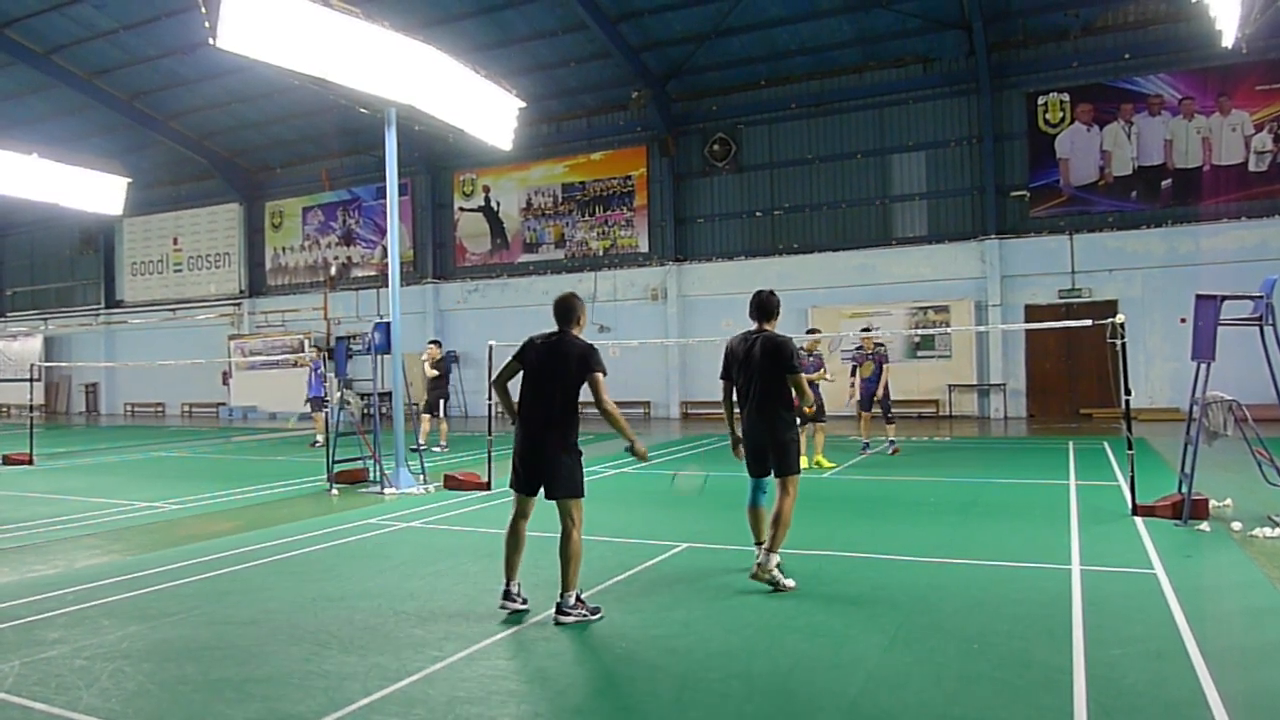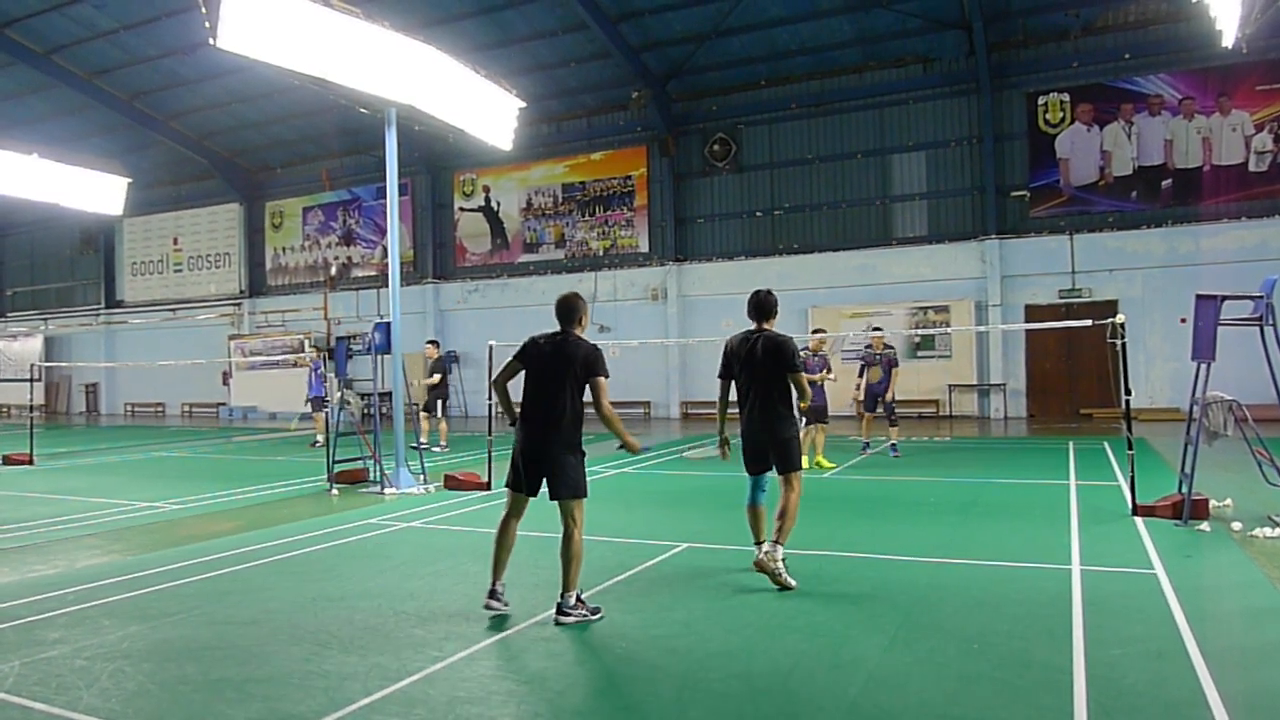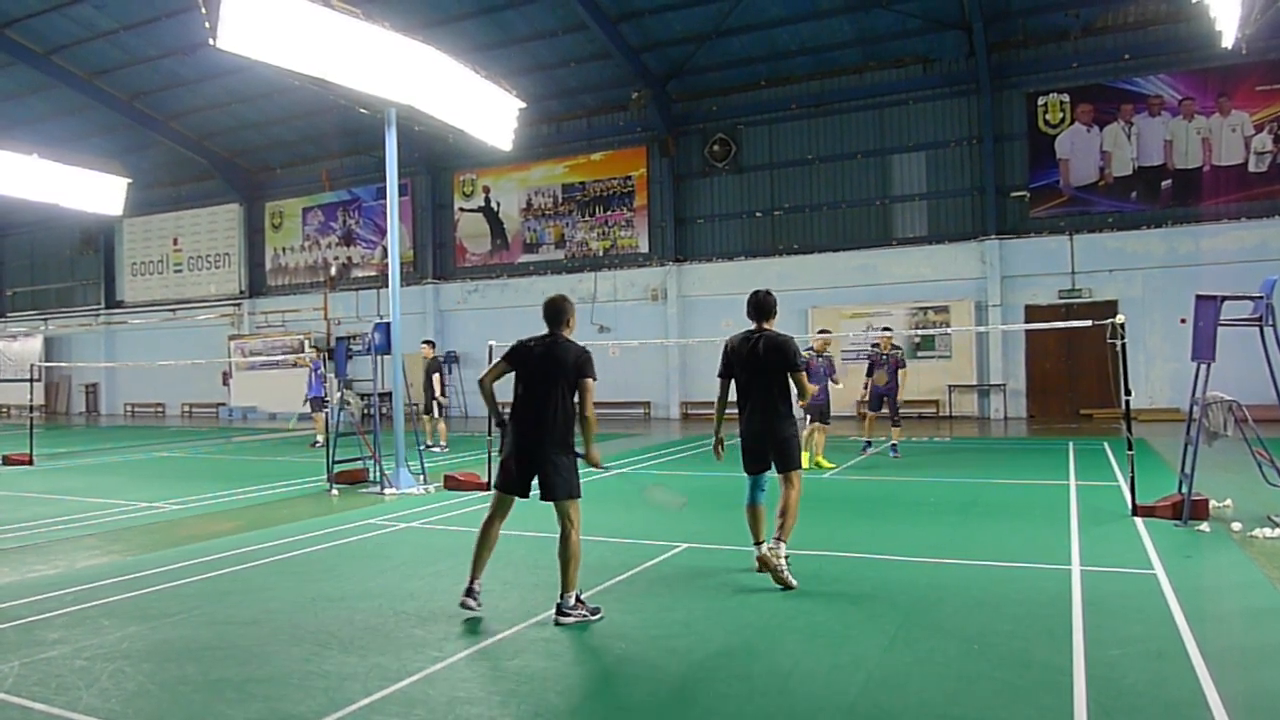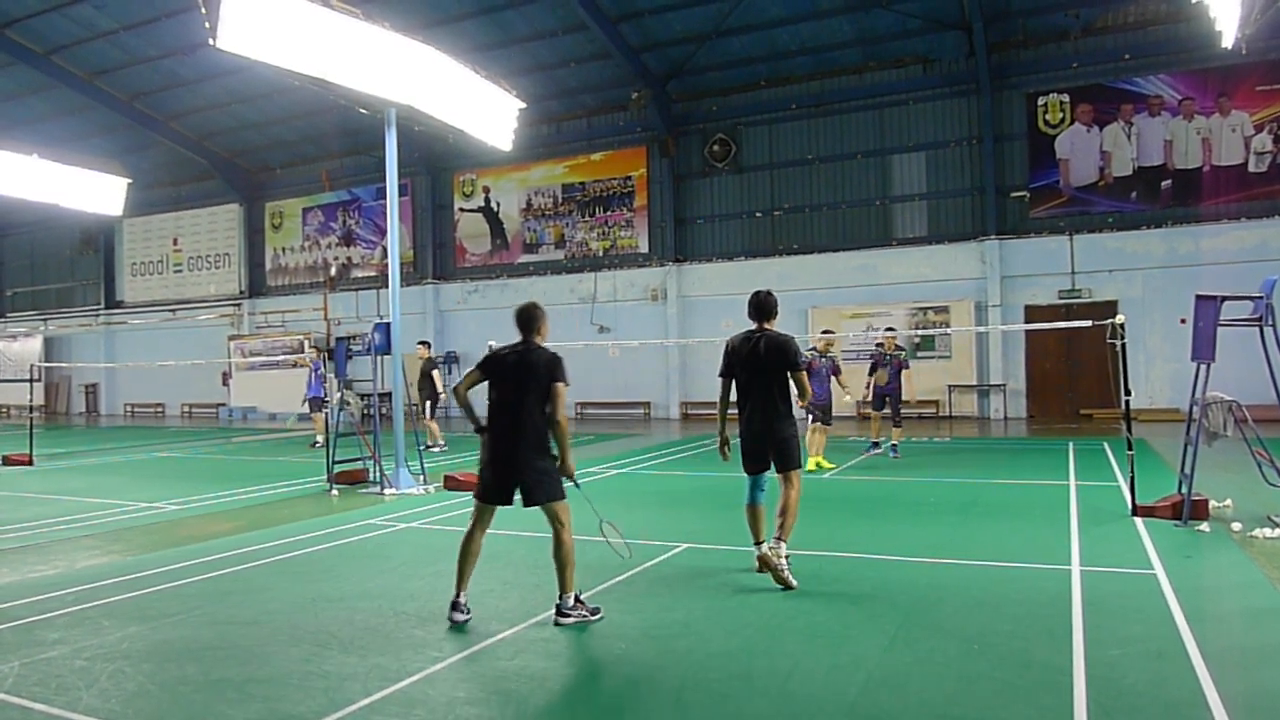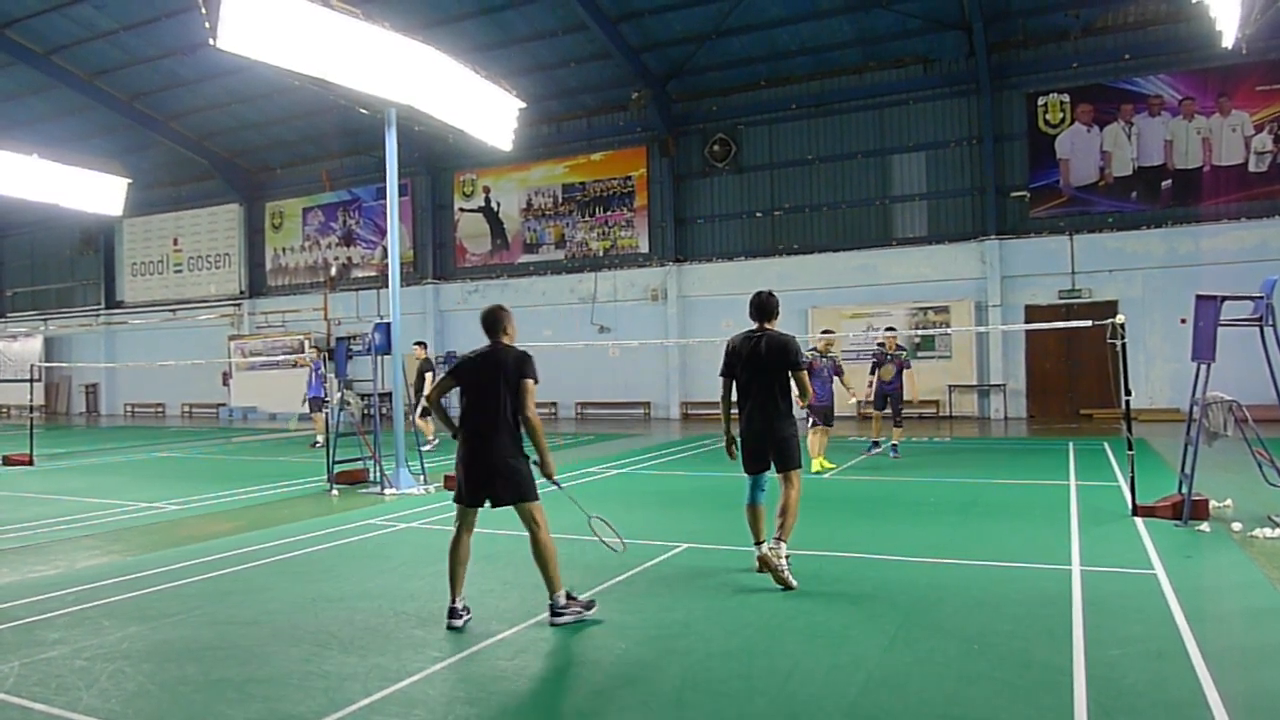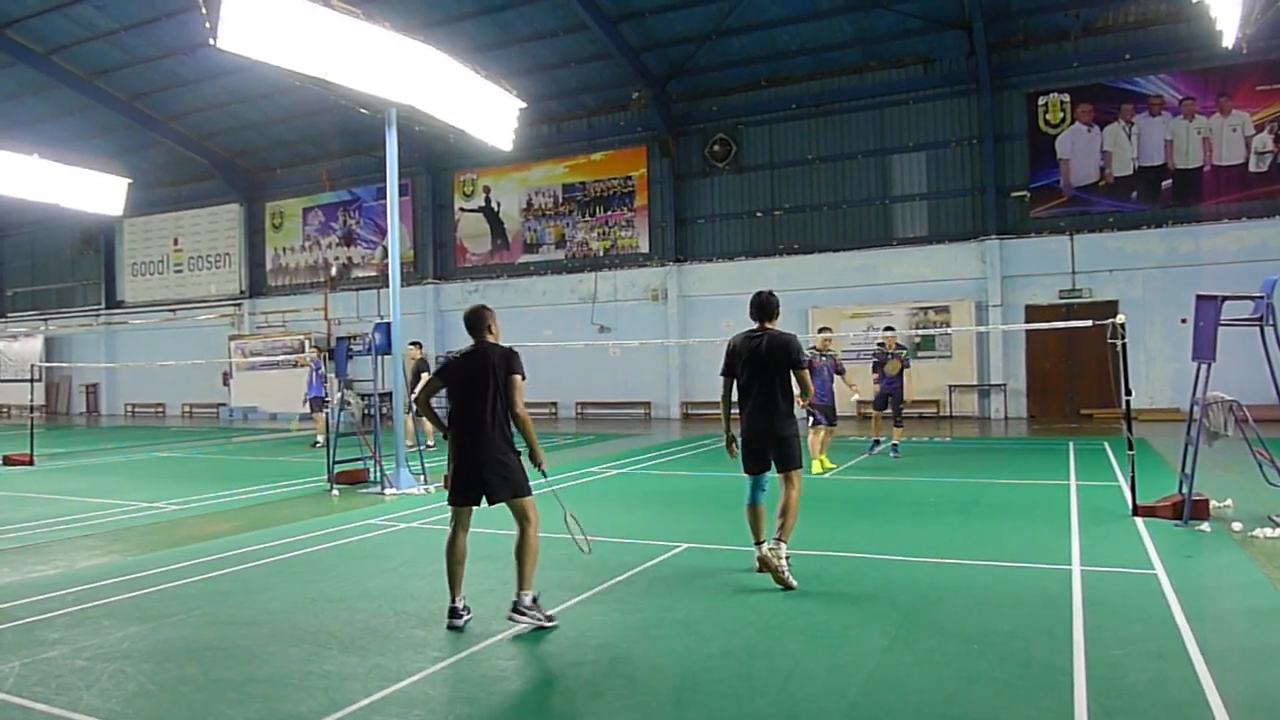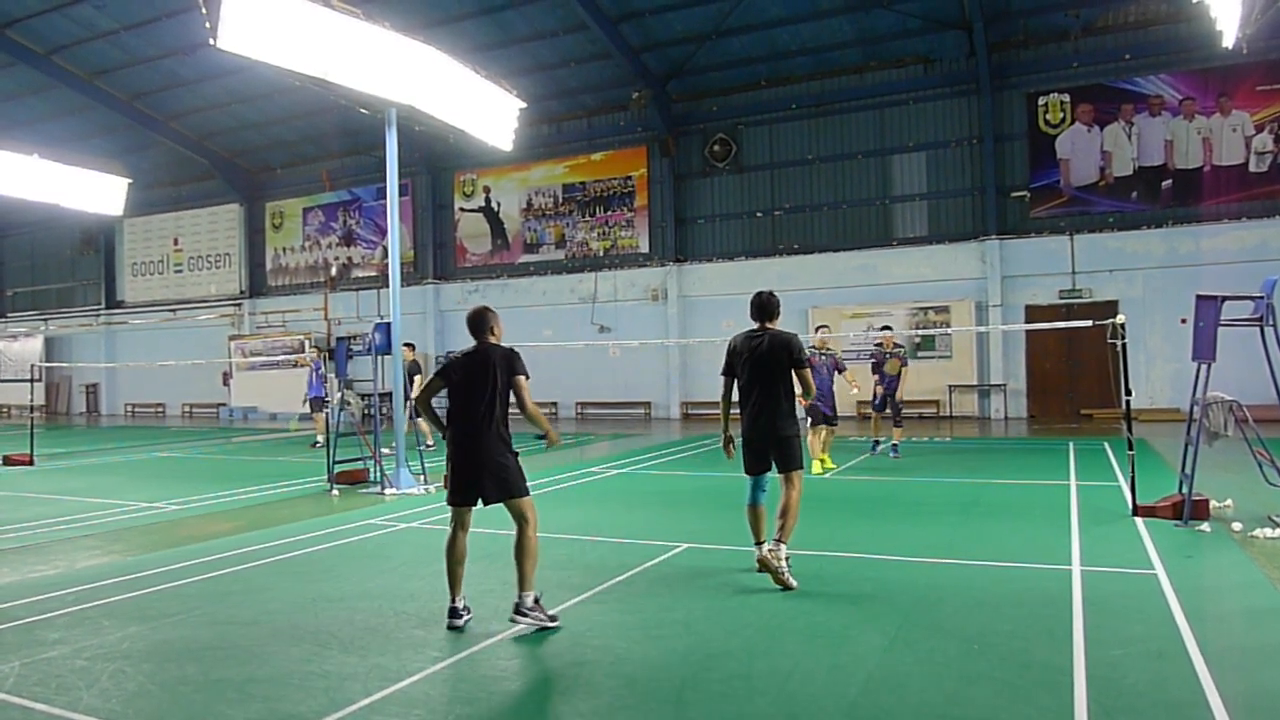
dt=0.2s
person 1, frame 1
left shoulder: (533, 344)
right shoulder: (585, 352)
left elbow: (498, 382)
right elbow: (605, 405)
right wrist: (633, 441)
left hip: (525, 442)
right hip: (559, 446)
left knee: (520, 515)
right knee: (572, 524)
left ankle: (511, 590)
right ankle: (568, 602)
person 1, frame 2
left shoulder: (535, 344)
right shoulder: (589, 353)
left elbow: (498, 382)
right elbow: (603, 408)
left wrist: (514, 419)
right wrist: (626, 439)
left hip: (528, 442)
right hip: (564, 447)
left knee: (512, 514)
right knee: (573, 524)
left ankle: (496, 589)
right ankle: (569, 603)
person 1, frame 3
left shoulder: (524, 348)
right shoulder: (579, 355)
left elbow: (485, 381)
right elbow: (586, 412)
left wrist: (500, 420)
right wrist: (589, 448)
left hip: (518, 444)
right hip: (556, 448)
left knee: (496, 515)
right knee: (570, 524)
left ankle: (473, 588)
right ankle: (569, 604)
person 1, frame 4
left shoulder: (498, 356)
right shoulder: (551, 361)
left elbow: (459, 389)
right elbow: (557, 416)
left wrist: (480, 427)
right wrist: (565, 457)
left hip: (495, 452)
right hip: (533, 454)
left knee: (478, 524)
right knee: (561, 525)
left ankle: (459, 602)
right ankle: (567, 604)
person 1, frame 5
left shoulder: (468, 361)
right shoulder: (520, 359)
left elbow: (432, 397)
right elbow: (528, 413)
left wrist: (455, 431)
right wrist: (545, 457)
left hip: (470, 455)
right hip: (506, 454)
left knee: (463, 528)
right knee: (537, 526)
left ankle: (456, 606)
right ankle: (560, 603)
person 1, frame 6
left shoulder: (455, 362)
right shoulder: (507, 356)
left elbow: (421, 399)
right elbow: (517, 409)
left wrist: (446, 431)
right wrist: (535, 447)
left hip: (461, 453)
right hip: (497, 451)
left knee: (459, 528)
right knee: (529, 521)
left ankle: (457, 606)
right ankle: (524, 601)
person 1, frame 7
left shoulder: (456, 362)
right shoulder: (508, 357)
left elbow: (422, 398)
right elbow: (526, 406)
left wrist: (445, 431)
right wrist: (549, 430)
left hip: (459, 453)
right hip: (494, 452)
left knee: (459, 528)
right knee: (527, 521)
left ankle: (457, 606)
right ankle: (526, 602)
person 2, frame 1
left shoulder: (734, 345)
right shoulder: (782, 344)
left elbow: (726, 396)
right elbow: (803, 393)
left wrist: (733, 432)
right wrist: (807, 403)
left hip: (751, 430)
right hip: (781, 429)
left knee: (757, 488)
right knee: (786, 492)
left ankle: (763, 552)
right ankle: (767, 562)
person 2, frame 2
left shoulder: (733, 345)
right shoulder: (783, 344)
left elbow: (723, 395)
right elbow: (803, 392)
left wrist: (721, 432)
right wrist: (804, 401)
left hip: (750, 429)
right hip: (781, 427)
left knee: (757, 486)
right knee: (791, 488)
left ankle: (762, 551)
right ankle: (773, 552)
person 2, frame 3
left shoulder: (732, 345)
right shoulder: (784, 343)
left elbow: (722, 394)
right elbow: (804, 391)
left wrist: (717, 431)
right wrist: (804, 398)
left hip: (750, 429)
right hip: (781, 426)
left knee: (755, 486)
right knee: (791, 486)
left ankle: (761, 551)
right ankle: (777, 550)
person 2, frame 4
left shoulder: (733, 344)
right shoulder: (785, 343)
left elbow: (724, 394)
right elbow: (804, 391)
left wrist: (722, 432)
right wrist: (803, 400)
left hip: (749, 429)
right hip: (780, 426)
left knee: (755, 486)
right knee: (791, 486)
left ankle: (760, 551)
right ankle: (777, 549)
person 2, frame 5
left shoulder: (734, 344)
right shoulder: (786, 342)
left elbow: (725, 393)
right elbow: (806, 391)
left wrist: (727, 431)
right wrist: (804, 400)
left hip: (749, 428)
right hip: (781, 426)
left knee: (755, 486)
right knee: (791, 485)
left ankle: (761, 550)
right ankle: (777, 548)
person 2, frame 6
left shoulder: (735, 344)
right shoulder: (787, 341)
left elbow: (726, 393)
right elbow: (807, 389)
left wrist: (727, 430)
right wrist: (804, 398)
left hip: (750, 428)
right hip: (781, 425)
left knee: (755, 486)
right knee: (791, 485)
left ankle: (761, 551)
right ankle: (777, 549)
person 2, frame 7
left shoulder: (736, 343)
right shoulder: (788, 341)
left elbow: (726, 392)
right elbow: (809, 389)
left wrist: (725, 429)
right wrist: (806, 397)
left hip: (751, 428)
right hip: (783, 426)
left knee: (756, 486)
right knee: (792, 486)
left ankle: (761, 551)
right ankle: (777, 550)
